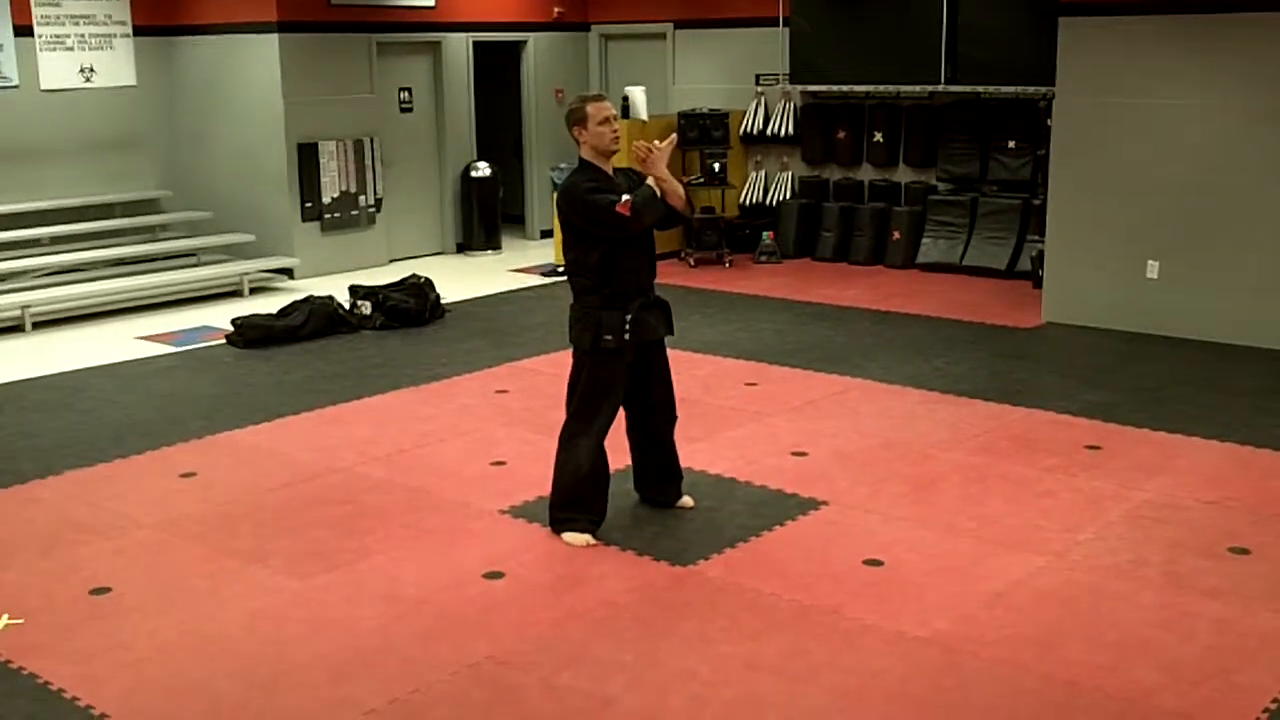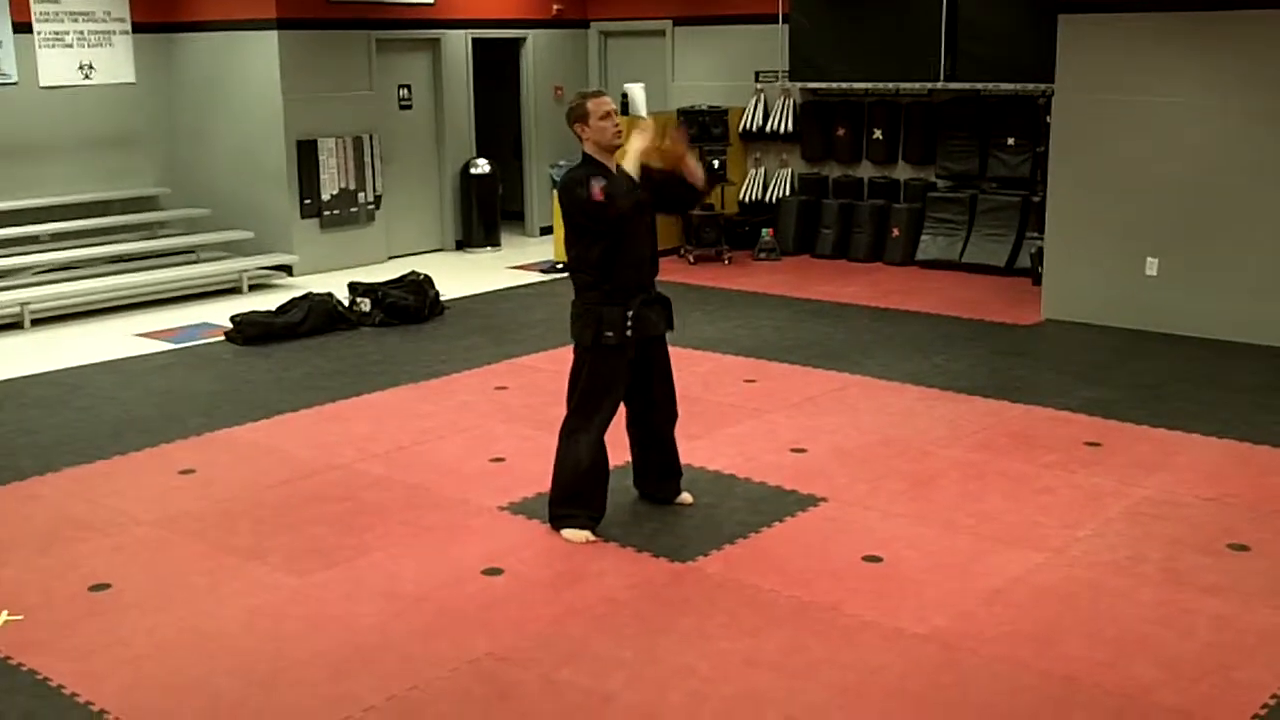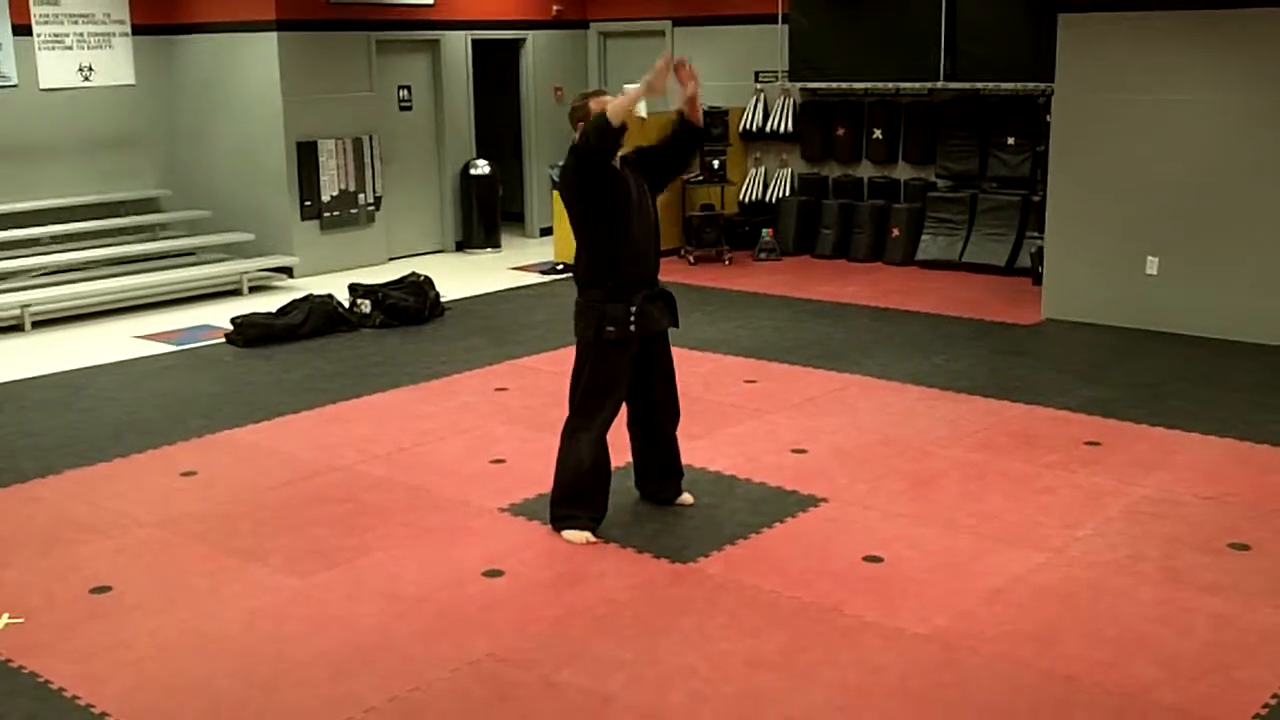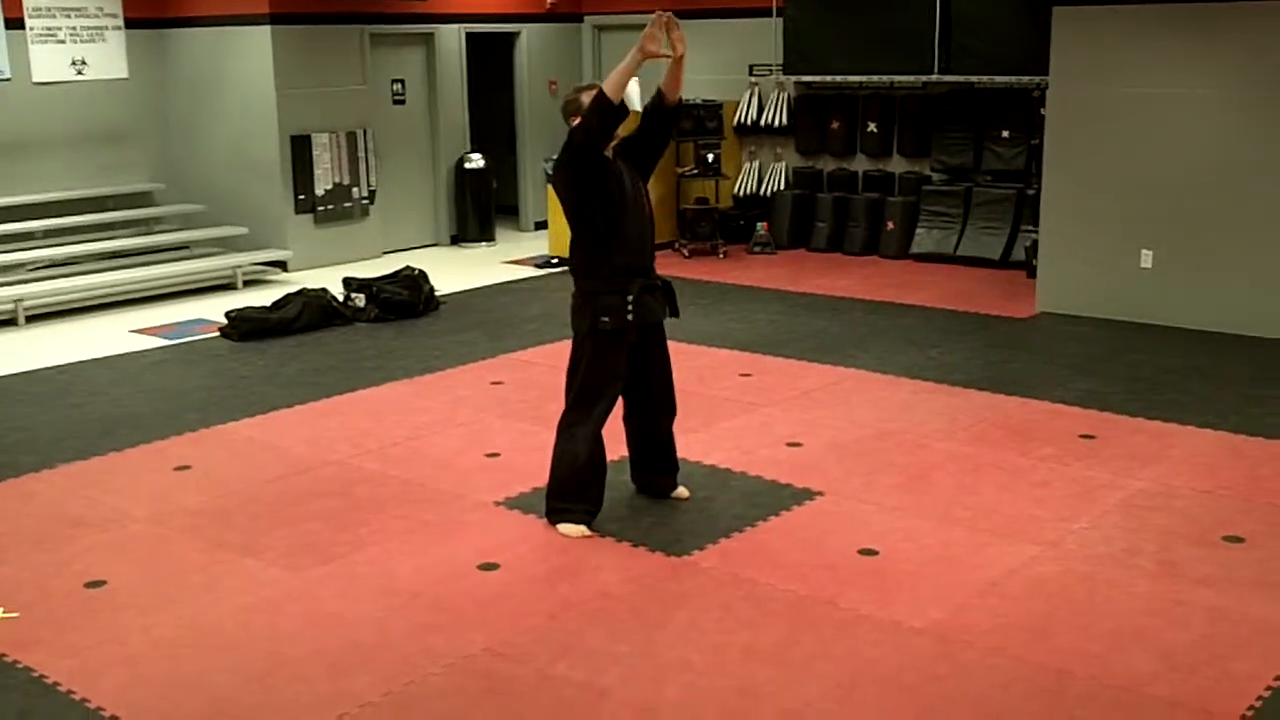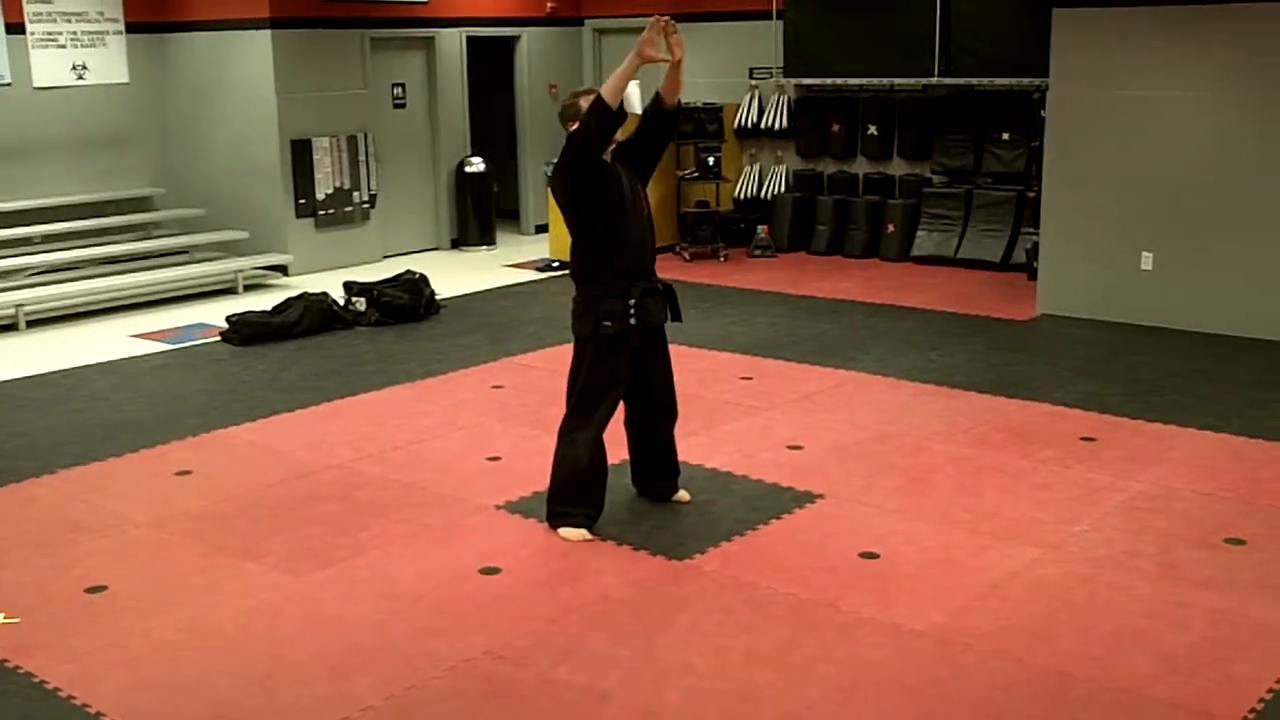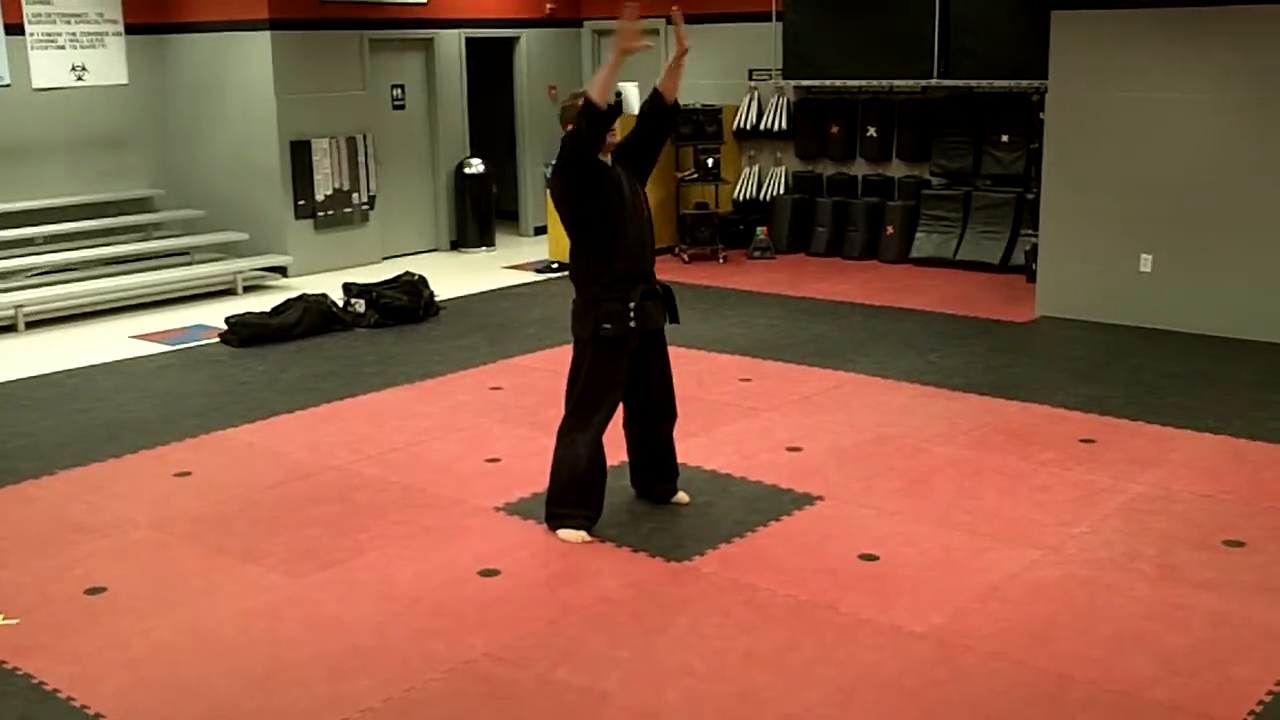
dt=0.2s
person 1, frame 1
left shoulder: (631, 179)
right shoulder: (578, 189)
left elbow: (676, 213)
right elbow: (634, 219)
left wrist: (660, 172)
right wrist: (653, 174)
left hip: (643, 313)
right hip: (601, 321)
left knee: (656, 409)
right knee: (588, 420)
left ankle: (660, 487)
right ankle: (572, 515)
person 1, frame 2
left shoulder: (637, 172)
right shoulder: (577, 184)
left elbow: (691, 194)
right elbow: (615, 203)
left wrist: (682, 157)
right wrist: (636, 154)
left hip: (645, 308)
right hip: (602, 317)
left knee: (657, 406)
right knee: (589, 417)
left ankle: (660, 484)
right ankle: (571, 512)
person 1, frame 3
left shoulder: (637, 167)
right shoulder: (581, 173)
left elbow: (684, 143)
right elbow: (602, 135)
left wrist: (691, 97)
right wrist: (645, 88)
left hip: (648, 306)
right hip: (605, 315)
left knee: (658, 407)
right knee: (591, 416)
left ankle: (661, 485)
right ankle: (573, 513)
person 1, frame 4
left shoulder: (629, 159)
right shoulder: (575, 168)
left elbow: (661, 116)
right elbow: (598, 117)
left wrist: (676, 62)
right wrist: (638, 55)
left hip: (643, 299)
right hip: (603, 307)
left knee: (655, 400)
right knee: (587, 409)
left ankle: (656, 478)
right ankle: (568, 506)
person 1, frame 5
left shoulder: (627, 162)
right shoulder: (573, 174)
left elbow: (659, 120)
right elbow: (597, 124)
left wrist: (675, 65)
right wrist: (636, 59)
left hip: (644, 303)
right hip: (603, 311)
left knee: (656, 404)
right knee: (588, 413)
left ankle: (657, 482)
right ankle: (568, 510)
person 1, frame 6
left shoulder: (627, 164)
right shoulder: (574, 174)
left elbow: (658, 116)
right elbow: (583, 123)
left wrist: (678, 58)
right wrist: (619, 54)
left hip: (645, 306)
right hip: (603, 314)
left knee: (655, 406)
right knee: (588, 416)
left ankle: (656, 483)
right ankle: (567, 512)
